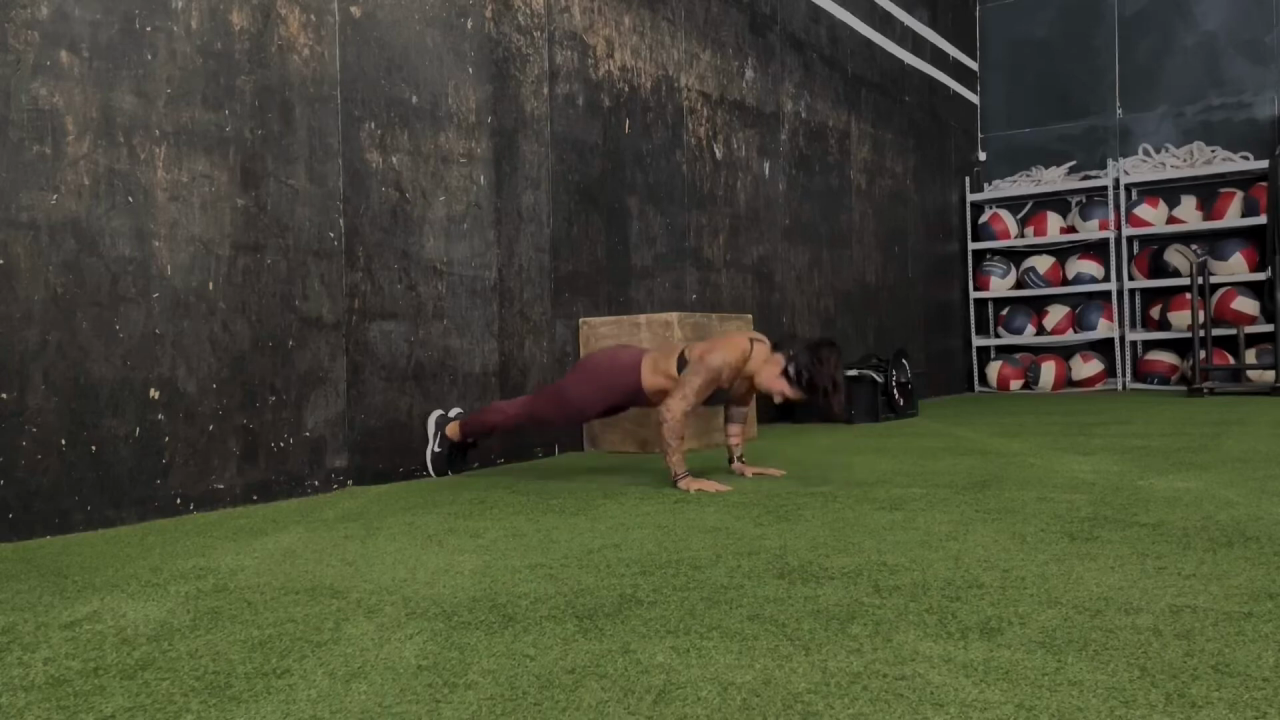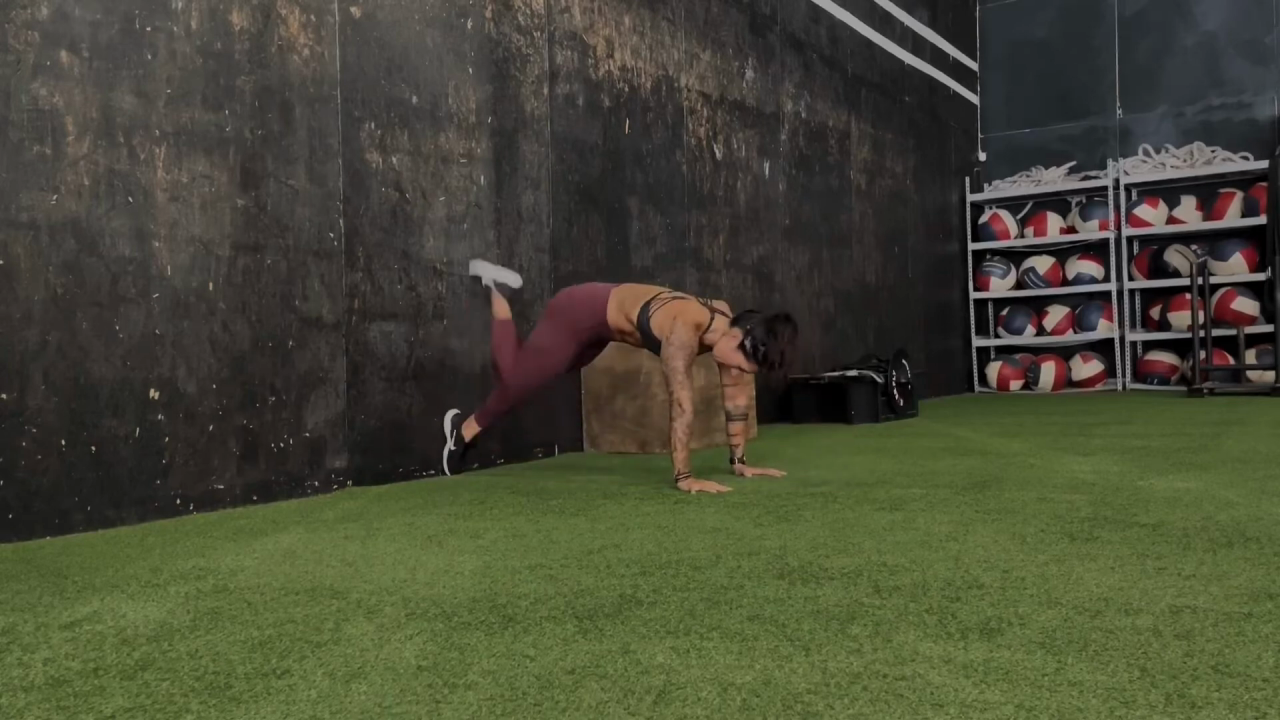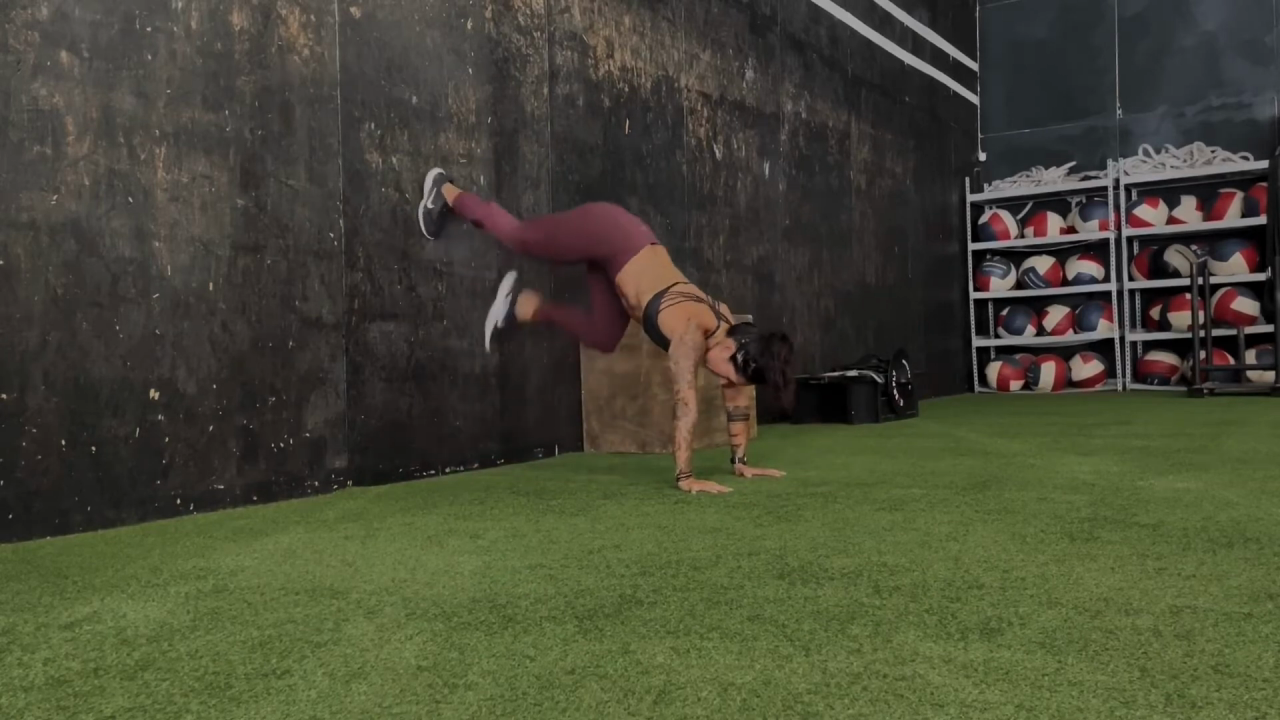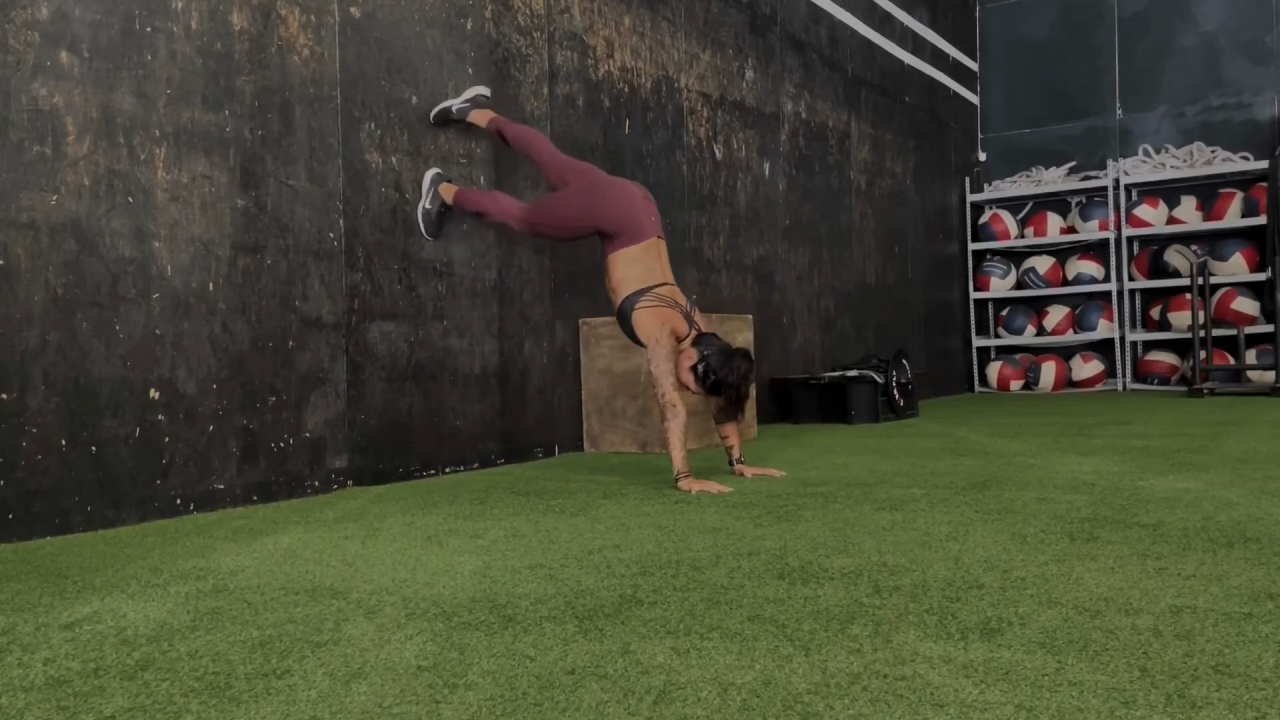
dt=0.7s
person 1, frame 1
left shoulder: (761, 357)
right shoulder: (729, 358)
left elbow: (737, 403)
right elbow: (672, 410)
left wrist: (738, 459)
right wrist: (682, 477)
left hip: (636, 373)
right hip: (612, 376)
left knee: (535, 408)
right knee: (527, 412)
left ankle: (462, 429)
right ankle: (450, 428)
person 1, frame 2
left shoulder: (729, 325)
right shoulder: (686, 331)
left elbow: (736, 399)
right elbow: (681, 405)
left wrist: (739, 460)
right wrist: (684, 476)
left hip: (605, 319)
right hip: (582, 311)
left knee: (527, 378)
right knee: (516, 374)
left ankle: (466, 429)
right ankle: (495, 289)
person 1, frame 3
left shoulder: (728, 326)
right shoulder: (693, 333)
left elbow: (737, 400)
right elbow: (685, 405)
left wrist: (740, 461)
right wrist: (685, 477)
left hip: (627, 242)
right hip: (606, 231)
left knee: (602, 338)
right knee: (516, 235)
left ankle: (524, 304)
right ankle: (446, 191)
person 1, frame 4
left shoulder: (701, 333)
right shoulder: (663, 335)
left elbow: (722, 402)
right elbow: (671, 405)
left wrist: (738, 462)
right wrist: (684, 477)
left hip: (632, 206)
right hip: (616, 209)
left knee: (554, 162)
right knee: (521, 219)
left ankle: (477, 112)
right ankle: (444, 195)
